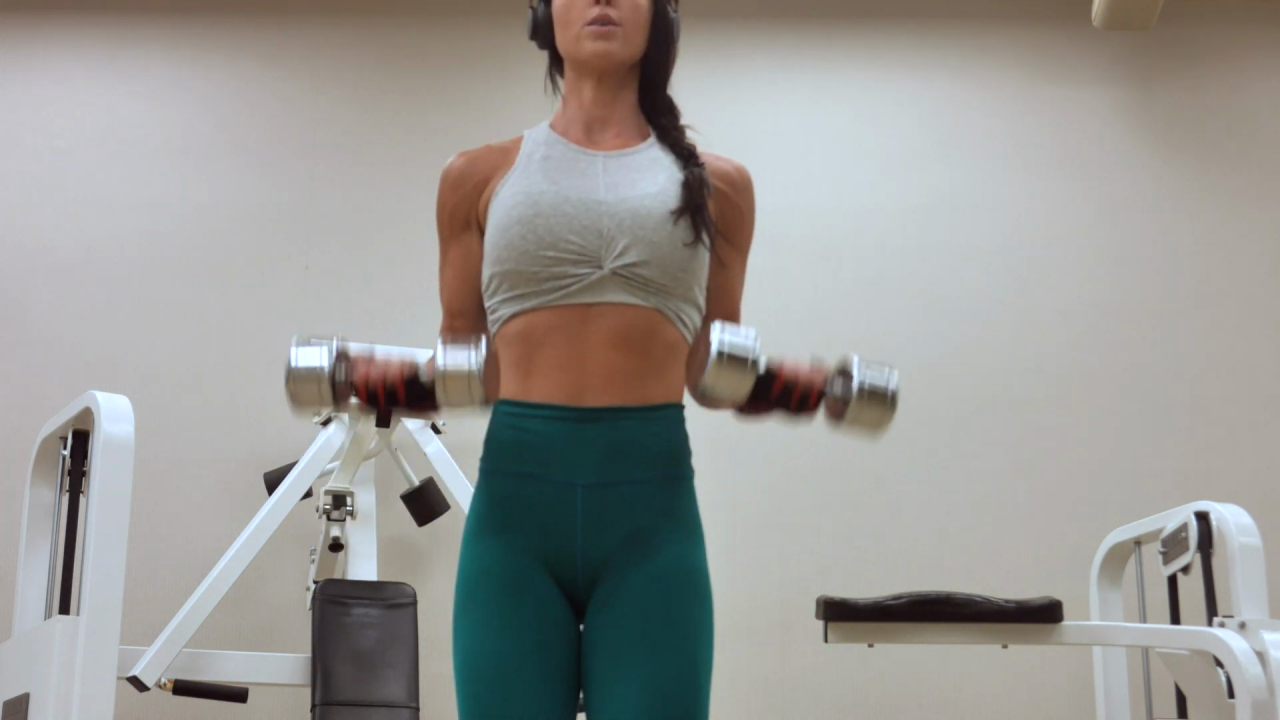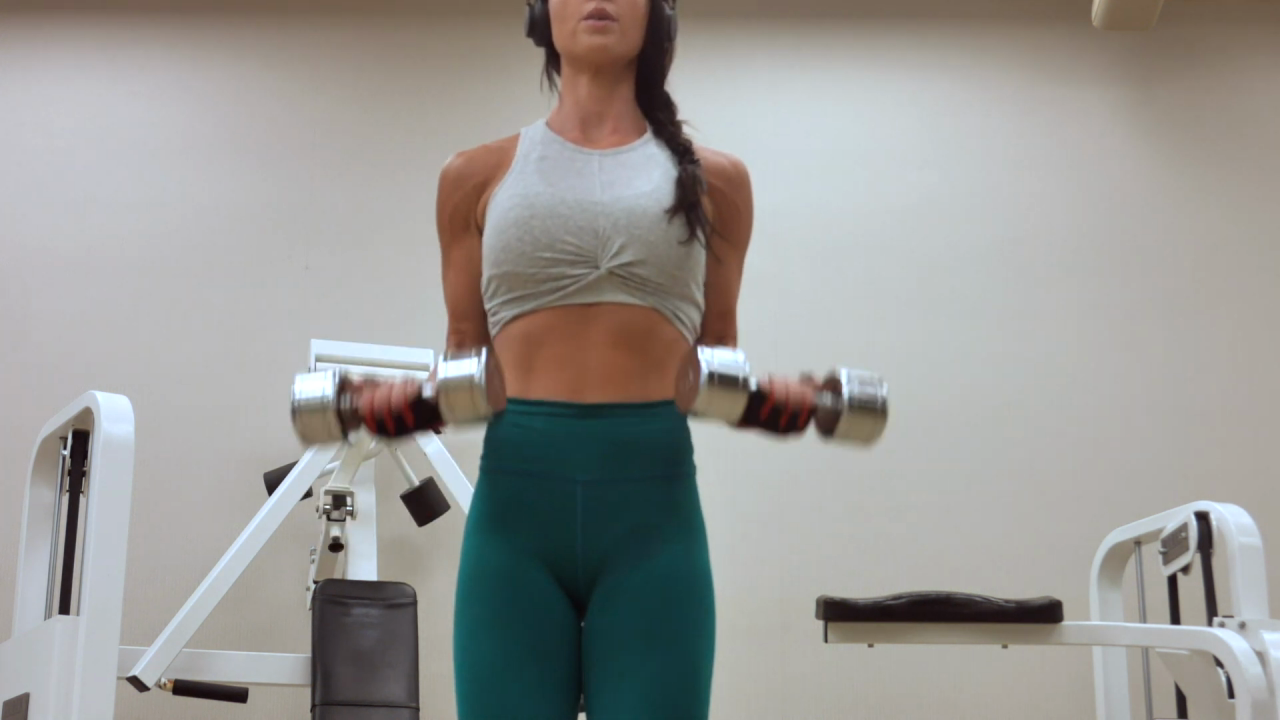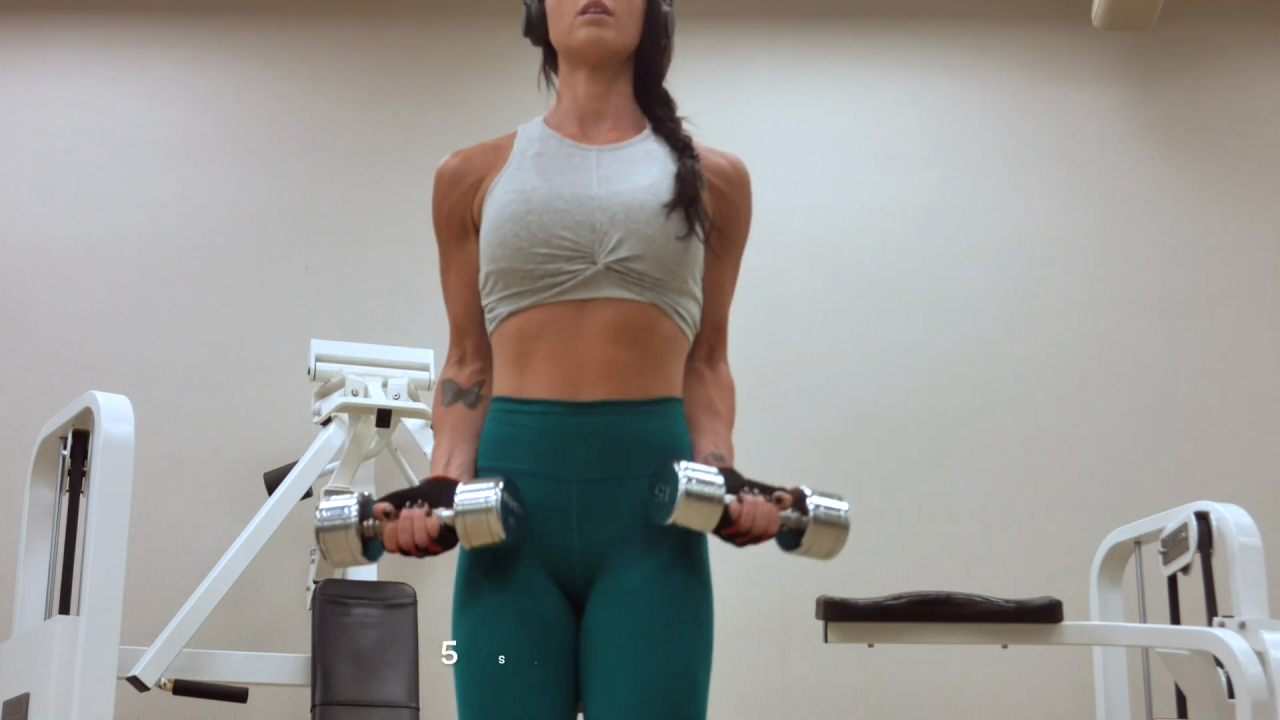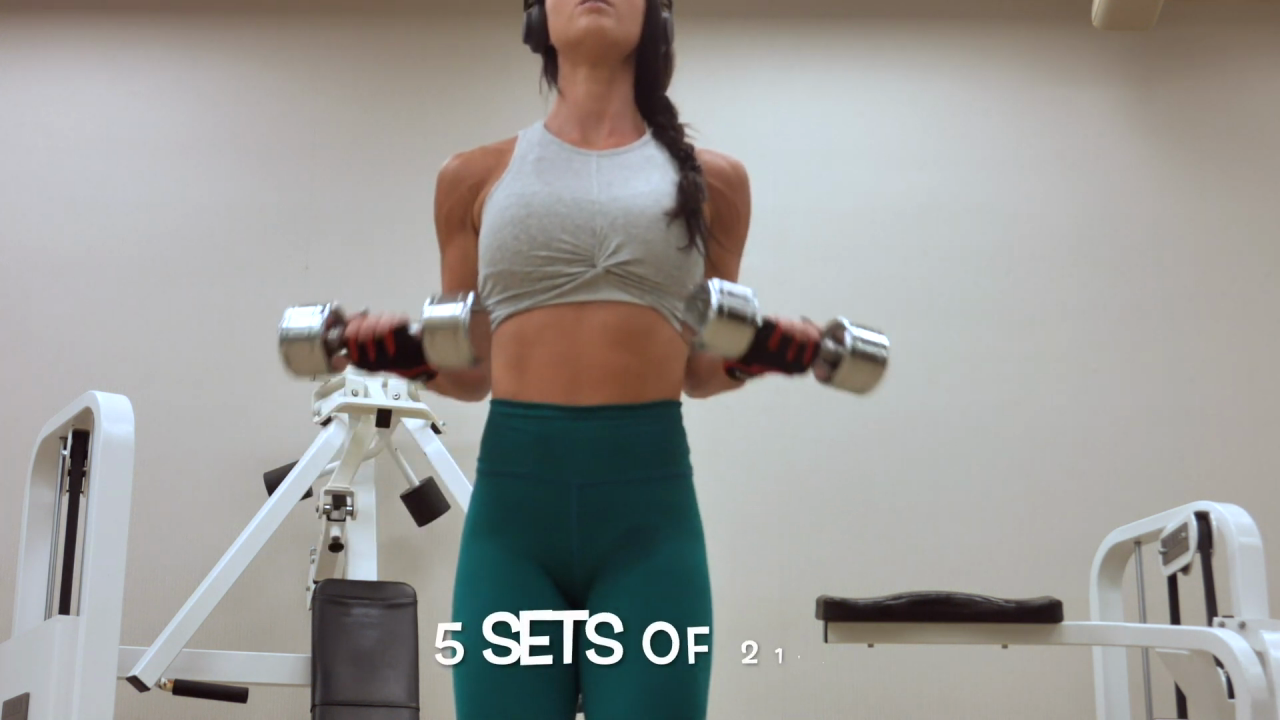
dt=0.5s
person 1, frame 1
left shoulder: (715, 183)
right shoulder: (479, 176)
right elbow: (463, 351)
left wrist: (758, 388)
right wrist: (417, 383)
left hip: (651, 504)
right hip: (516, 495)
person 1, frame 2
left shoulder: (712, 178)
right shoulder: (477, 176)
right elbow: (470, 354)
left wrist: (753, 399)
right wrist: (422, 399)
left hip: (652, 499)
right hip: (516, 495)
person 1, frame 3
left shoulder: (712, 177)
right shoulder: (473, 174)
left elbow: (704, 360)
right elbow: (469, 361)
left wrist: (722, 480)
right wrist: (441, 486)
left hip: (648, 501)
right hip: (514, 492)
person 1, frame 4
left shoulder: (710, 179)
right shoulder: (475, 176)
right elbow: (470, 365)
left wrist: (751, 357)
right wrist: (414, 357)
left hip: (650, 500)
right hip: (513, 497)
